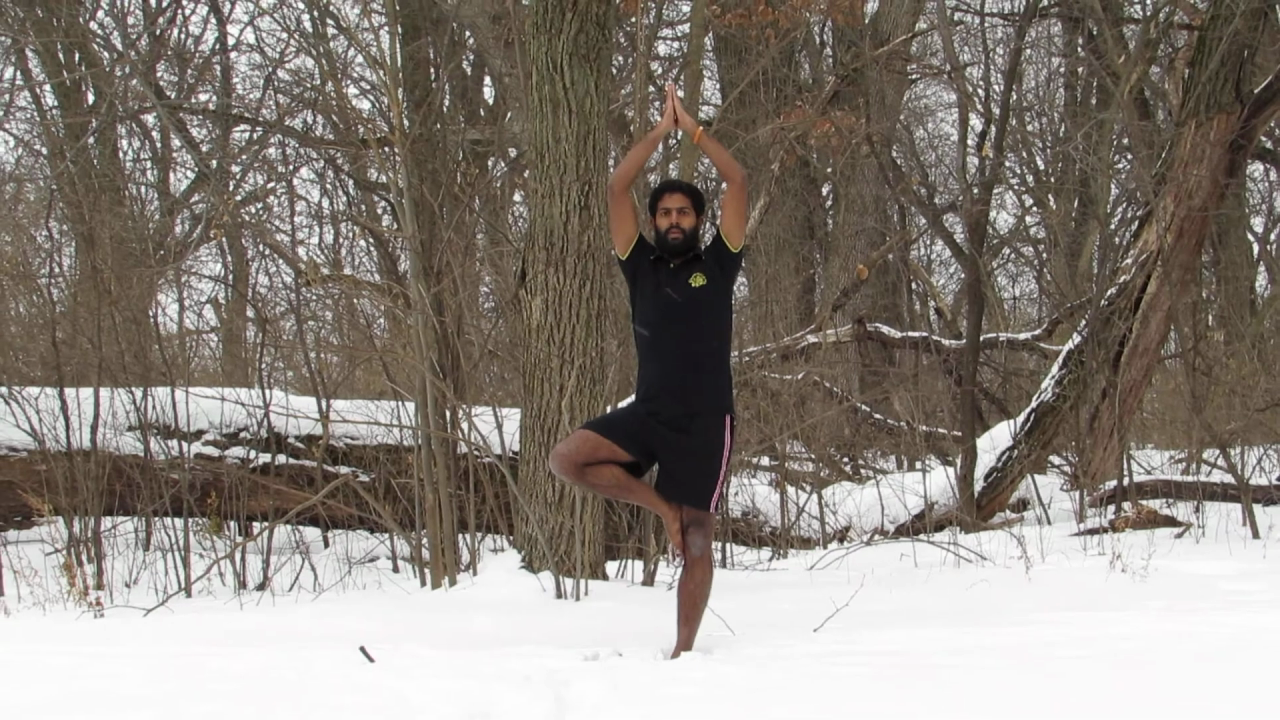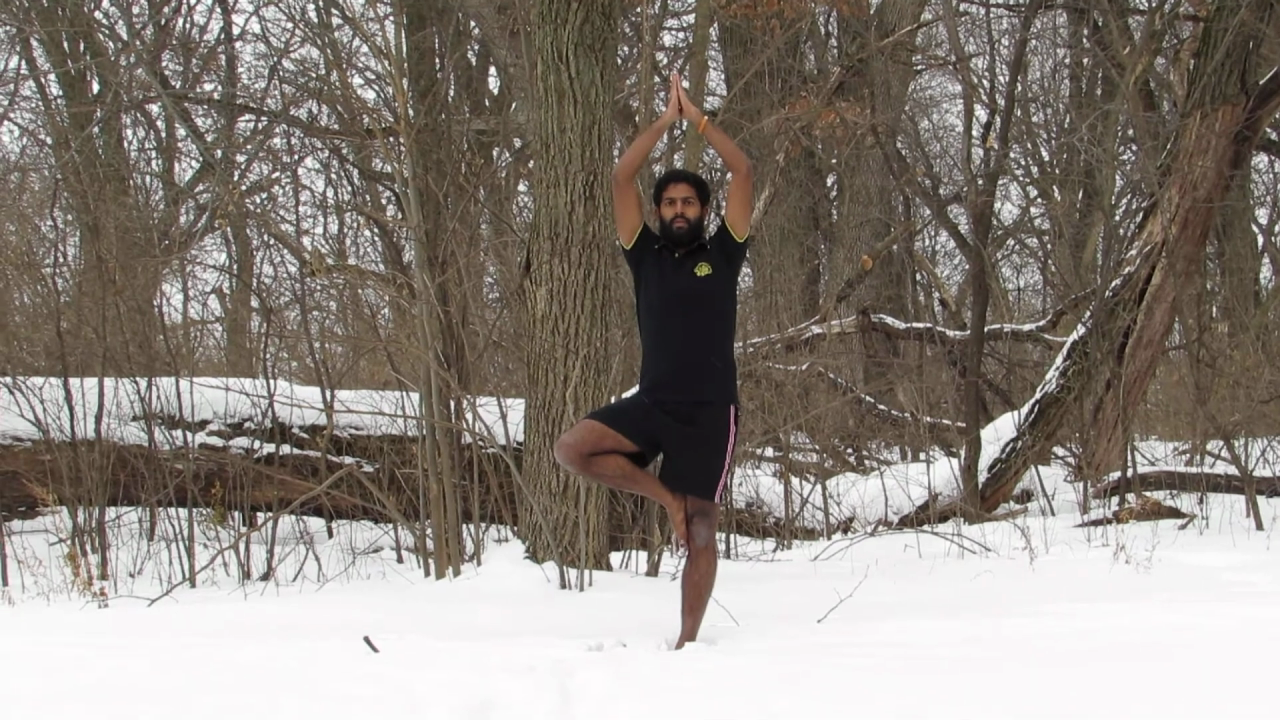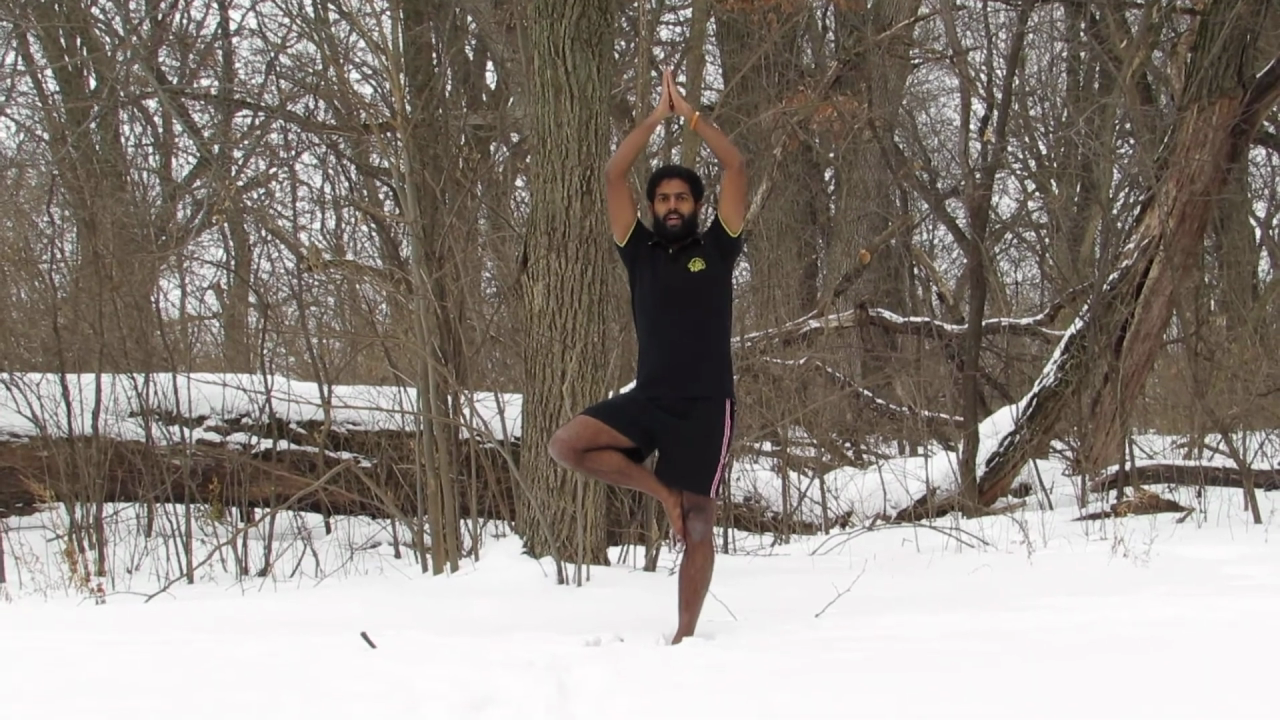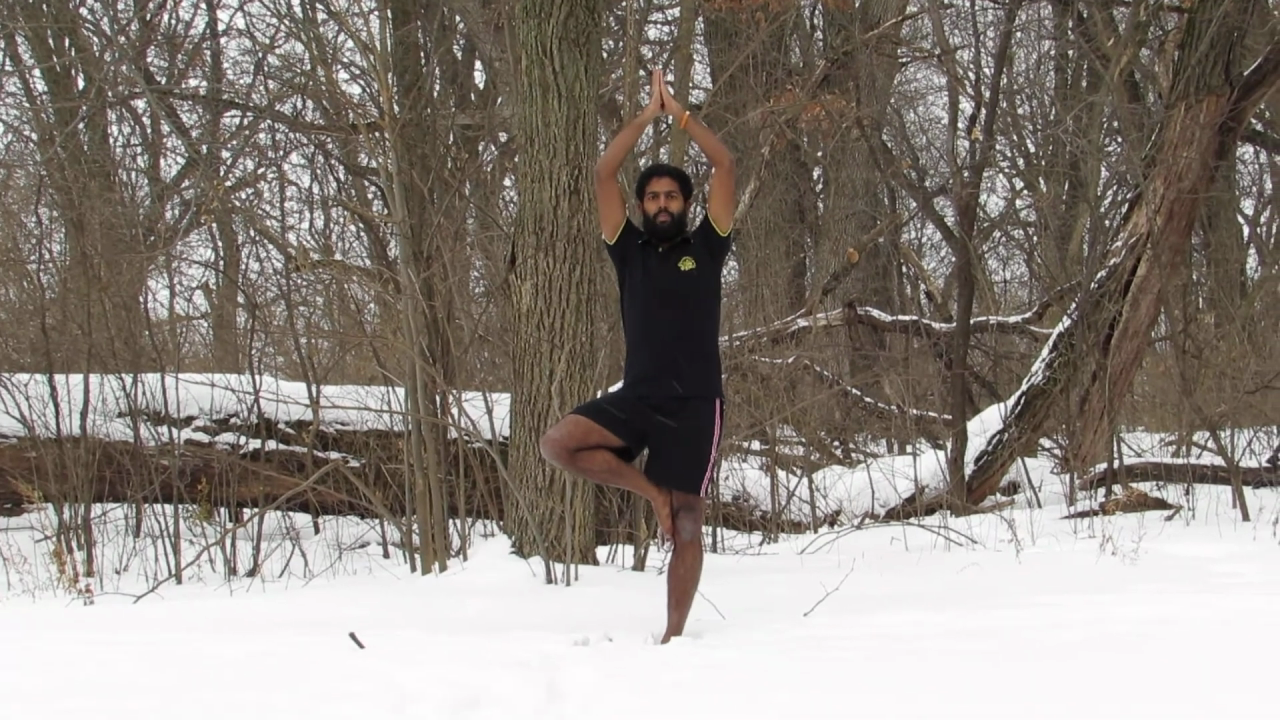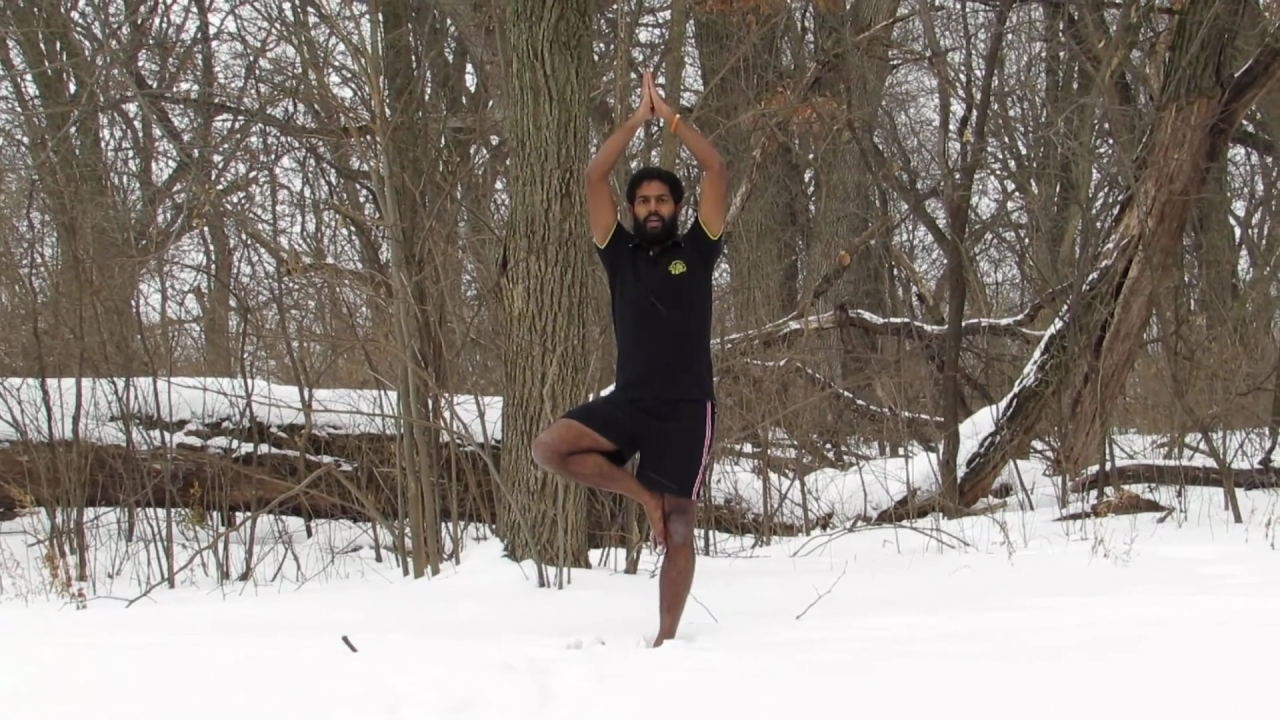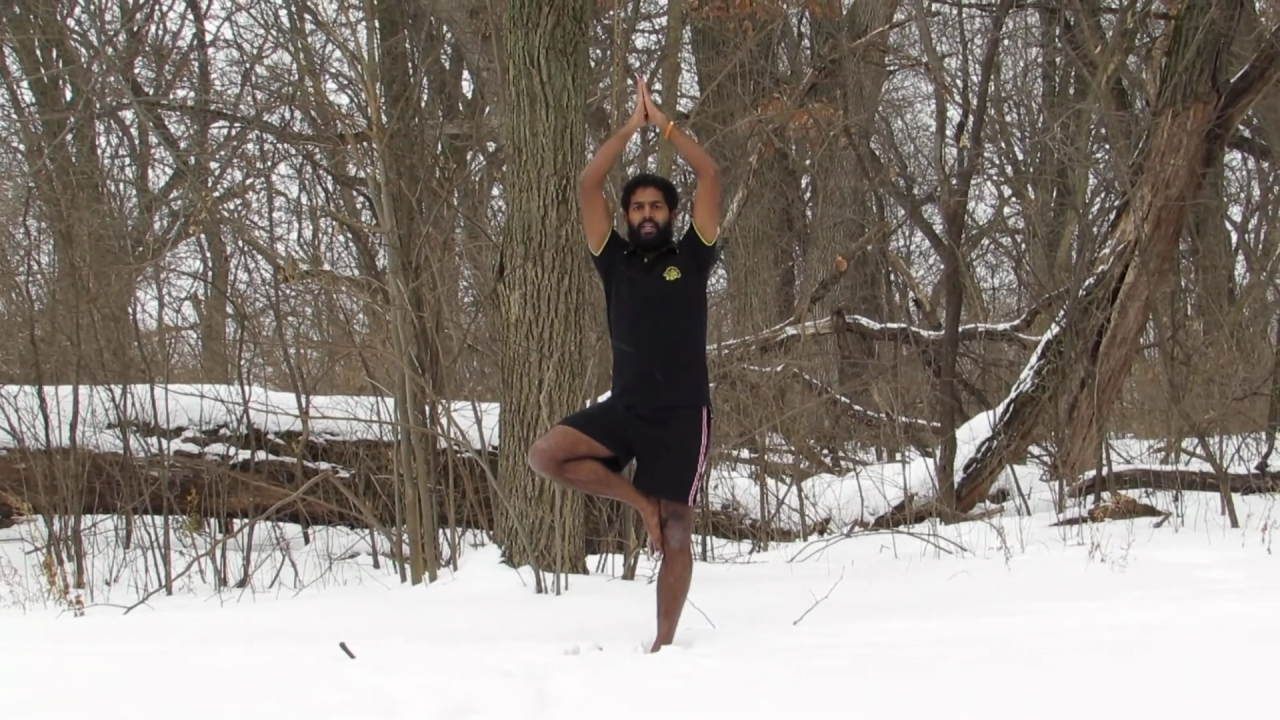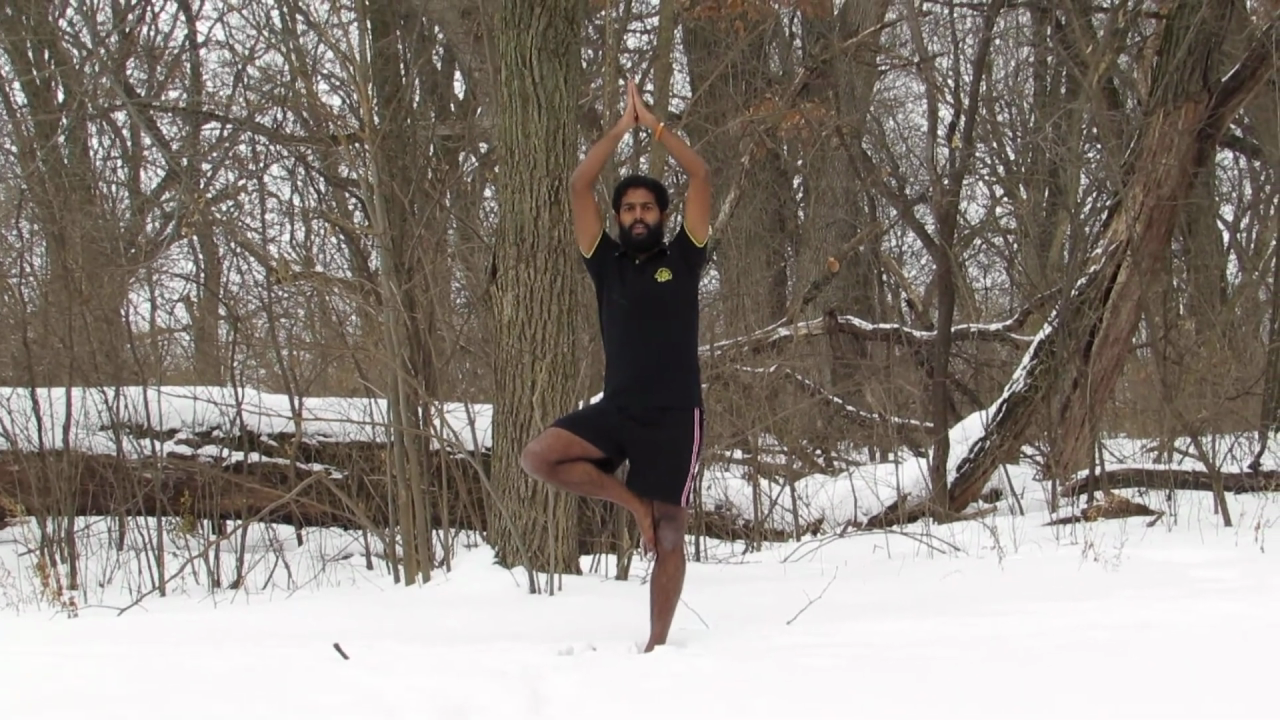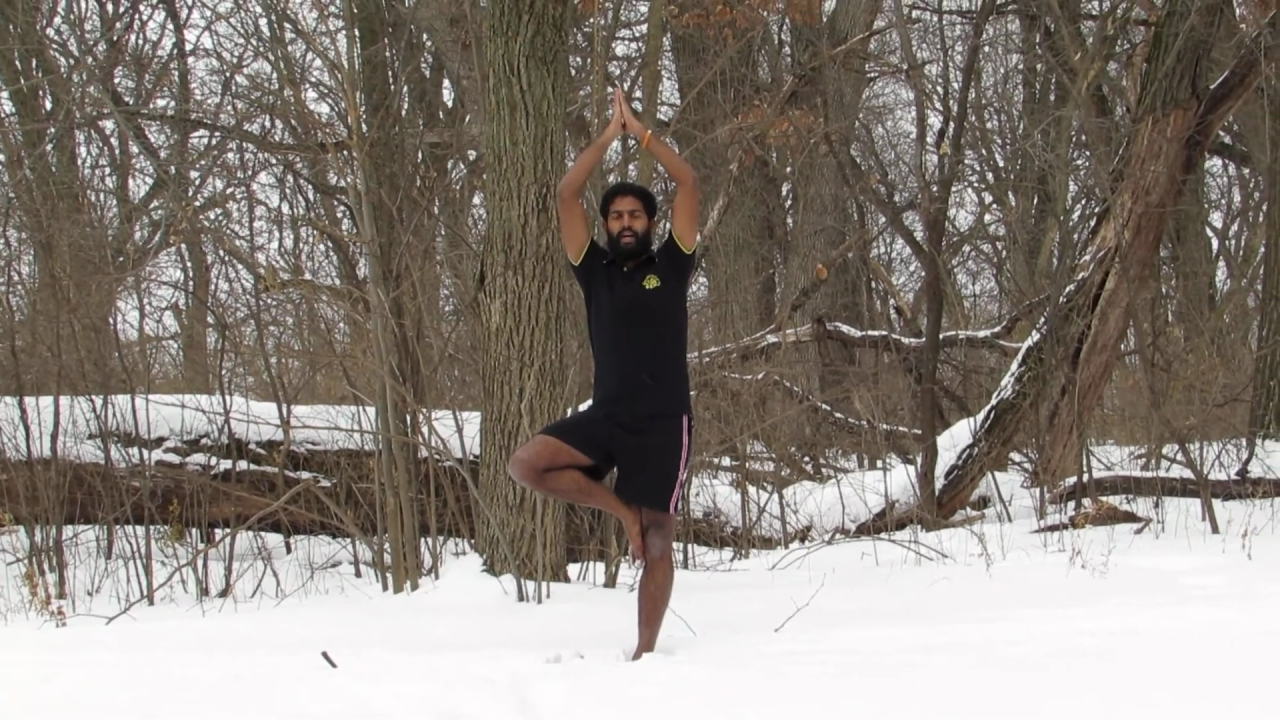
dt=0.5s
person 1, frame 1
left shoulder: (718, 264)
right shoulder: (641, 266)
left elbow: (738, 183)
right elbow: (616, 189)
left wrist: (692, 128)
right wrist: (659, 130)
left hip: (706, 419)
right hip: (648, 412)
left knee: (698, 539)
right knee: (566, 458)
left ankle: (684, 650)
right ankle: (662, 507)
person 1, frame 2
left shoulder: (722, 254)
right shoulder: (645, 256)
left elbow: (743, 173)
right elbow: (621, 178)
left wrist: (697, 118)
right wrist: (665, 120)
left hip: (710, 409)
right hip: (651, 403)
left knee: (701, 531)
right knee: (570, 449)
left ankle: (688, 640)
right ankle: (666, 497)
person 1, frame 3
left shoulder: (716, 250)
right shoulder: (640, 251)
left elbow: (736, 168)
right elbow: (613, 174)
left wrist: (690, 113)
right wrist: (656, 115)
left hip: (706, 404)
right hip: (648, 397)
left knee: (698, 525)
right knee: (565, 444)
left ankle: (685, 634)
right ankle: (661, 492)
person 1, frame 4
left shoulder: (706, 248)
right shoulder: (629, 250)
left elbow: (726, 167)
right elbow: (603, 173)
left wrist: (679, 112)
right wrist: (647, 114)
left hip: (695, 403)
right hip: (636, 397)
left knee: (687, 523)
right knee: (557, 444)
left ankle: (674, 634)
right ankle: (652, 491)
person 1, frame 5
left shoulder: (696, 252)
right shoulder: (619, 254)
left elbow: (716, 170)
right elbow: (594, 176)
left wrist: (669, 115)
right wrist: (636, 118)
left hip: (686, 406)
right hip: (628, 400)
left knee: (679, 526)
right knee: (548, 447)
left ankle: (666, 638)
right ankle: (643, 495)
person 1, frame 6
left shoulder: (691, 258)
right shoulder: (615, 261)
left elbow: (710, 177)
right elbow: (588, 185)
left wrist: (663, 123)
right wrist: (630, 126)
left hip: (682, 412)
right hip: (623, 407)
left knee: (676, 530)
right knee: (544, 455)
left ankle: (664, 644)
right ankle: (639, 501)
person 1, frame 7
left shoulder: (682, 260)
right shoulder: (606, 264)
left elbow: (701, 178)
right elbow: (578, 187)
left wrist: (653, 124)
right wrist: (620, 127)
left hip: (675, 414)
right hip: (616, 408)
left knee: (670, 531)
right knee: (537, 457)
left ankle: (657, 644)
right ankle: (633, 503)
person 1, frame 8
left shoulder: (670, 266)
right shoulder: (595, 271)
left elbow: (689, 184)
right elbow: (566, 195)
left wrist: (640, 131)
right wrist: (607, 135)
left hip: (663, 420)
right hip: (605, 415)
left knee: (657, 539)
right knee: (525, 464)
left ankle: (645, 651)
right ankle: (621, 510)
